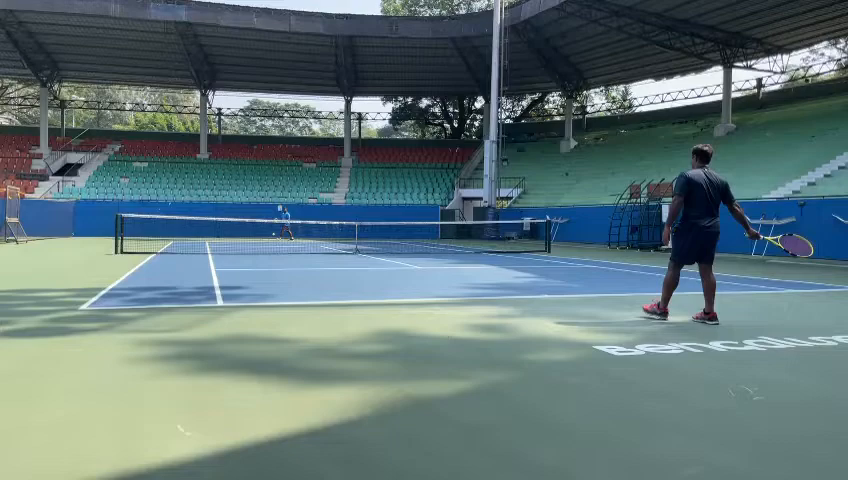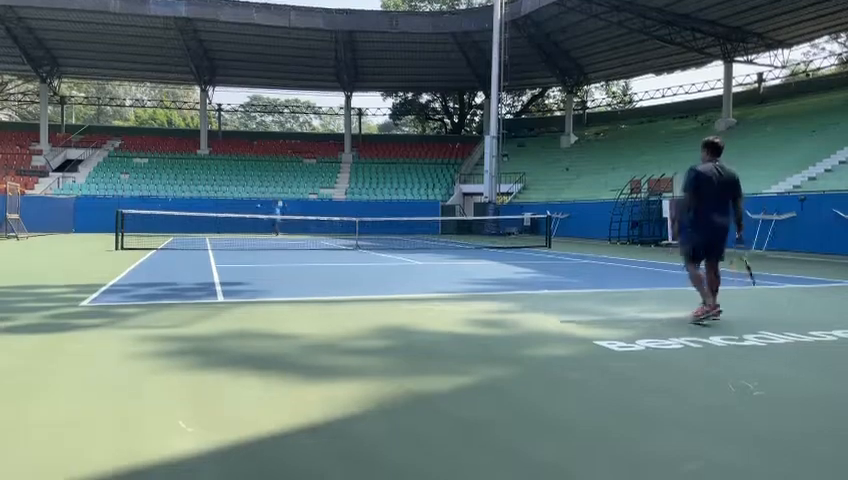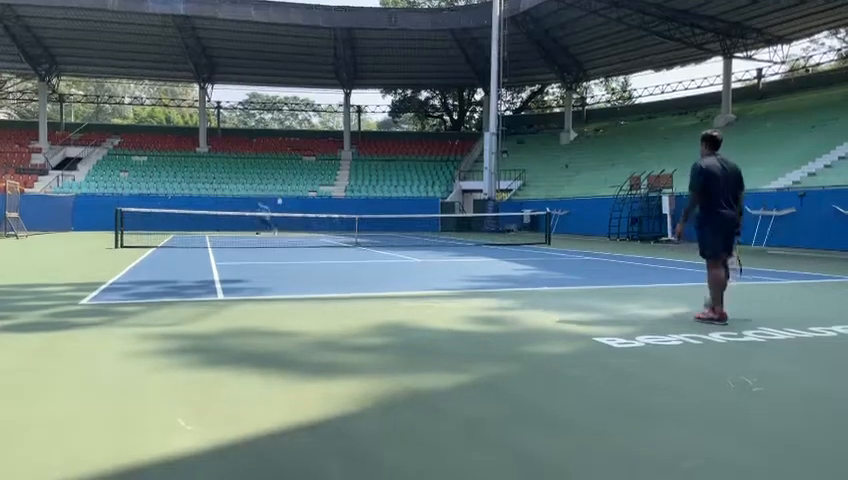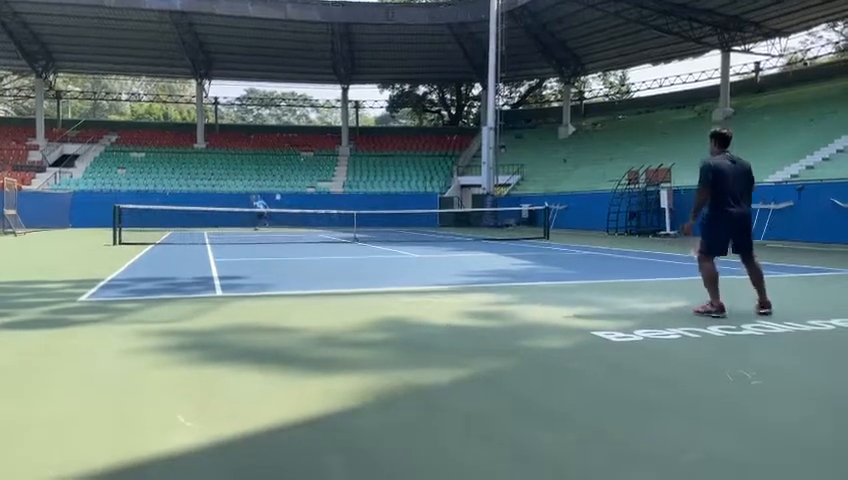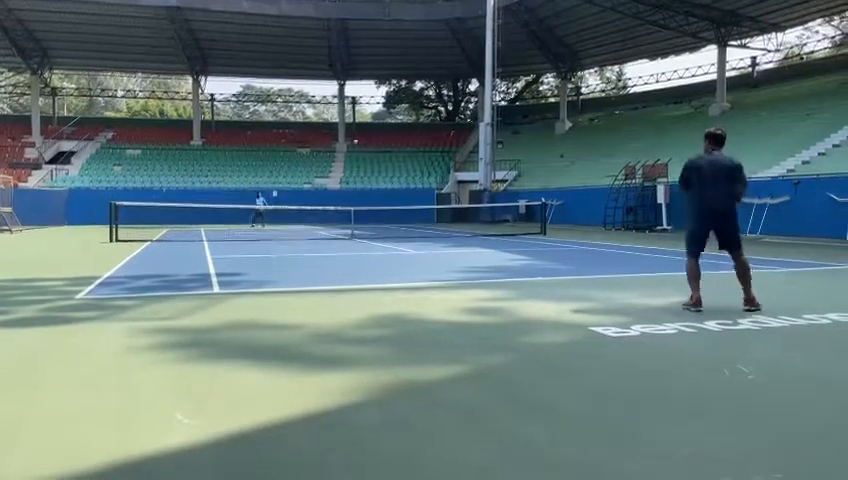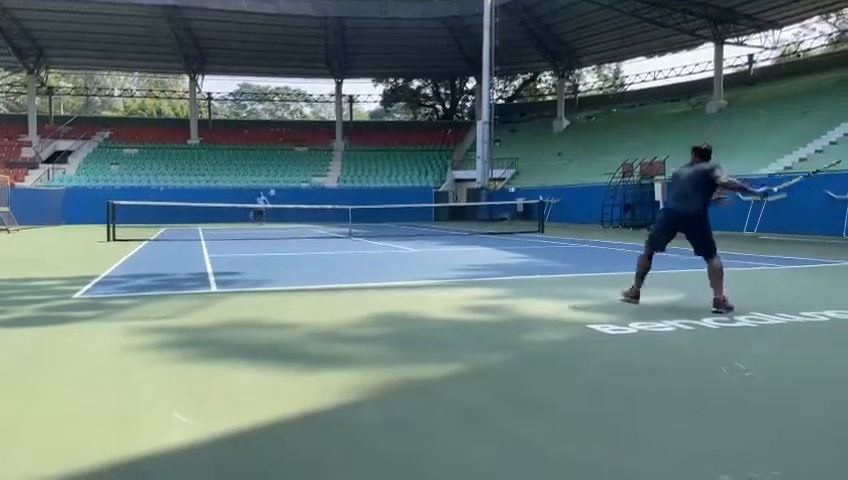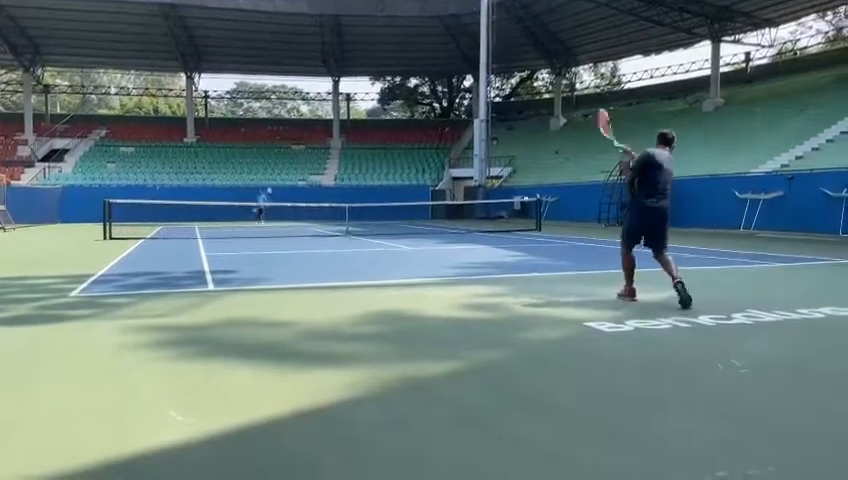
dt=0.4s
person 1, frame 1
left shoulder: (686, 177)
right shoulder: (720, 180)
left elbow: (677, 203)
right elbow: (734, 207)
left wrist: (667, 227)
right wrist: (748, 228)
left hip: (689, 229)
right hip: (711, 230)
left knee: (674, 267)
right knee: (706, 270)
left ankle: (662, 307)
right ankle: (709, 312)
person 1, frame 2
left shoulder: (696, 171)
right shoulder: (731, 175)
left elbow: (687, 200)
right elbow: (738, 205)
left wrist: (680, 220)
right wrist: (739, 229)
left hip: (700, 225)
right hip: (721, 226)
left knee: (692, 264)
right knee: (712, 265)
left ankle: (709, 304)
right ankle: (710, 304)
person 1, frame 3
left shoulder: (701, 166)
right shoulder: (733, 167)
left elbow: (694, 197)
right elbow: (740, 196)
left wrist: (682, 222)
right wrist: (738, 220)
left hip: (711, 221)
right hip: (731, 220)
left knee: (714, 264)
right knee: (723, 262)
left ankle: (717, 311)
right ankle: (716, 303)
person 1, frame 4
left shoulder: (709, 164)
right shoulder: (744, 165)
left elbow: (702, 195)
right elbow: (750, 192)
left wrist: (692, 219)
left hip: (719, 218)
right hip: (742, 218)
left knee: (705, 258)
right knee: (749, 259)
left ankle: (716, 304)
right ankle: (763, 302)
person 1, frame 5
left shoulder: (692, 163)
right shoulder: (733, 163)
left elbow: (684, 188)
right elbow: (740, 191)
left hip: (699, 214)
right hip: (725, 213)
left knee: (693, 256)
right knee: (737, 254)
left ankle: (695, 298)
right ankle: (749, 298)
person 1, frame 6
left shoulder: (678, 172)
right shoulder: (712, 168)
right elbow: (724, 182)
right wrist: (752, 191)
left hip: (670, 213)
right hip: (696, 216)
left knee: (649, 251)
right knee: (712, 258)
left ankle: (634, 291)
right ankle: (719, 298)
person 1, frame 7
left shoulder: (649, 154)
right shoulder: (668, 160)
left elbow: (630, 175)
right wrist: (632, 156)
left hip: (642, 208)
right hip: (662, 210)
left knee: (626, 247)
right knee: (661, 252)
left ankle: (629, 289)
right ankle: (677, 281)
